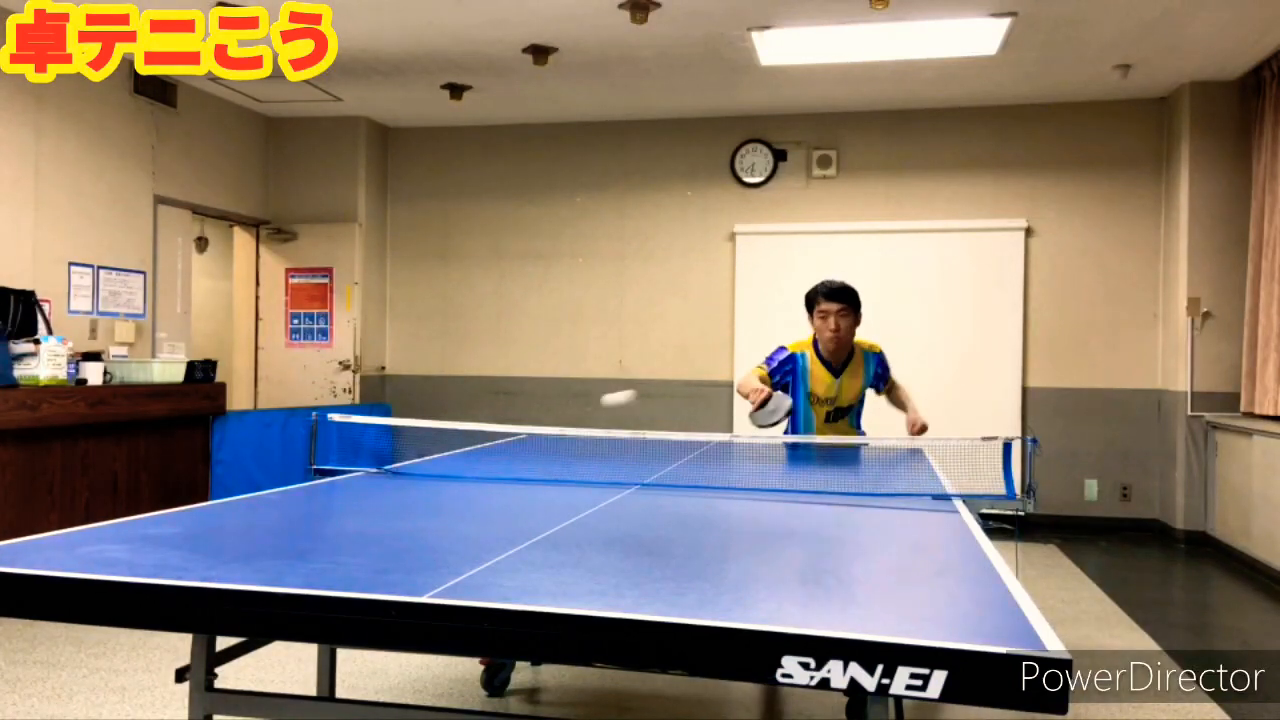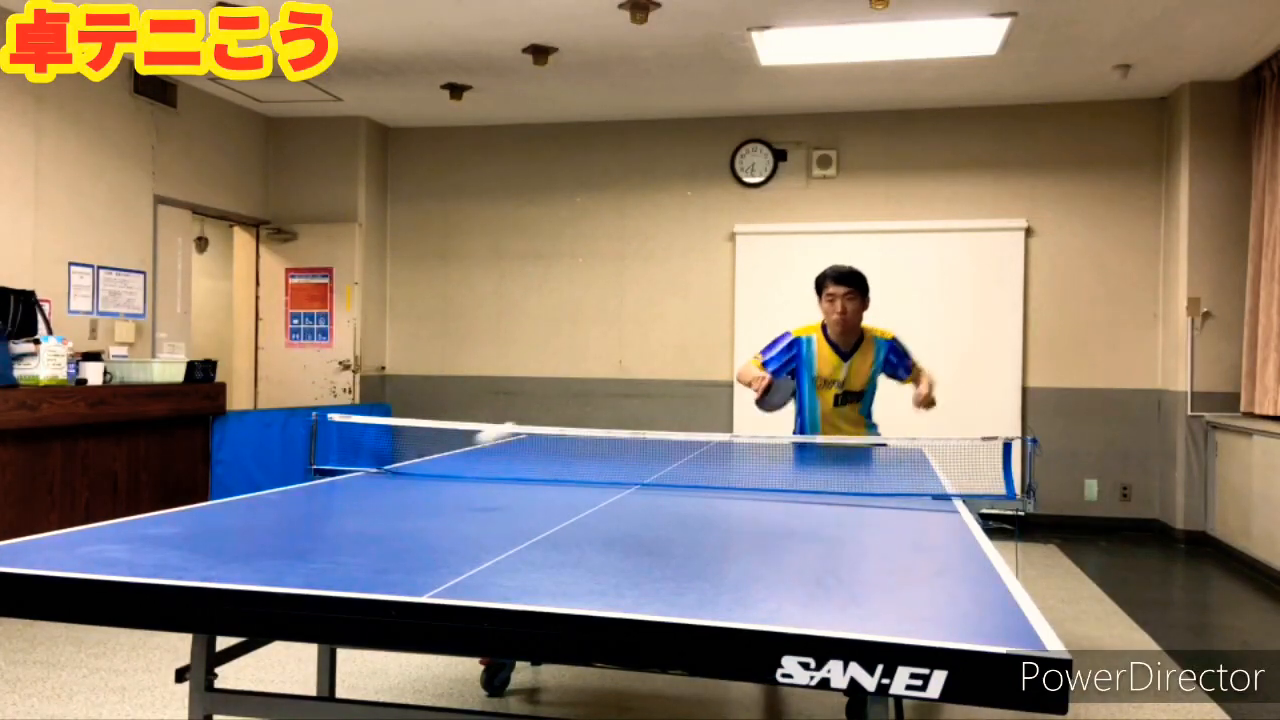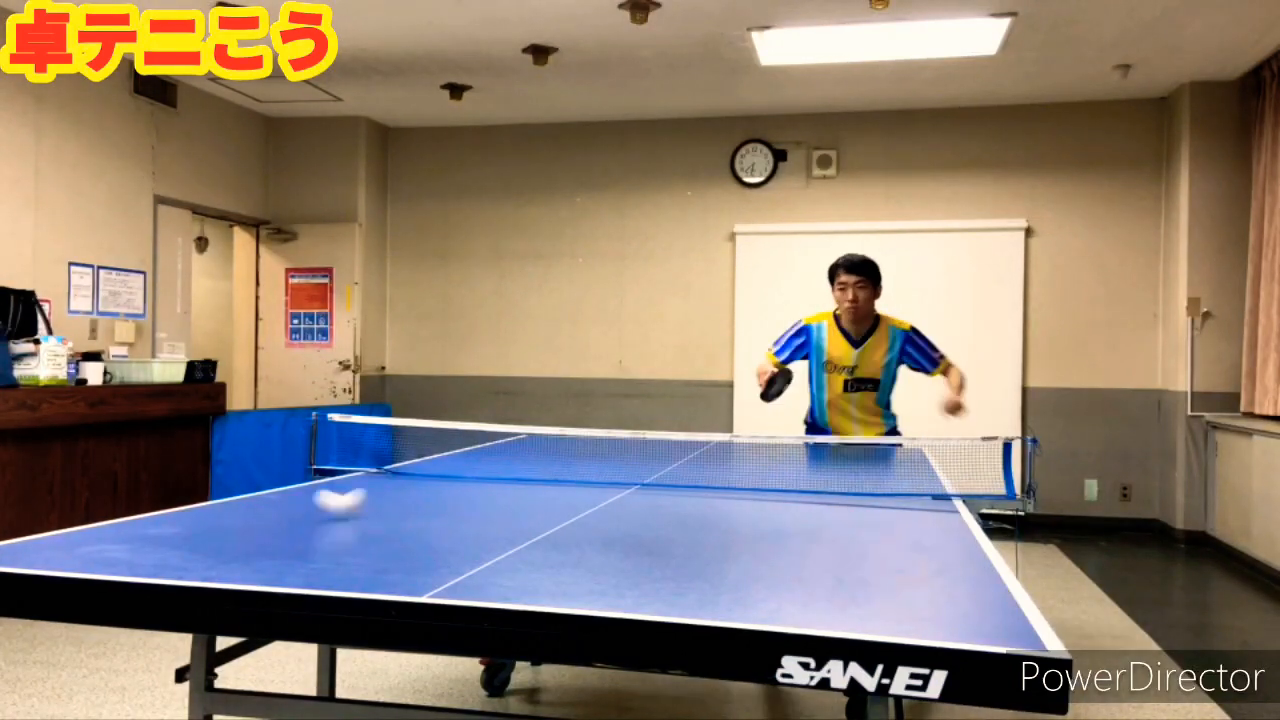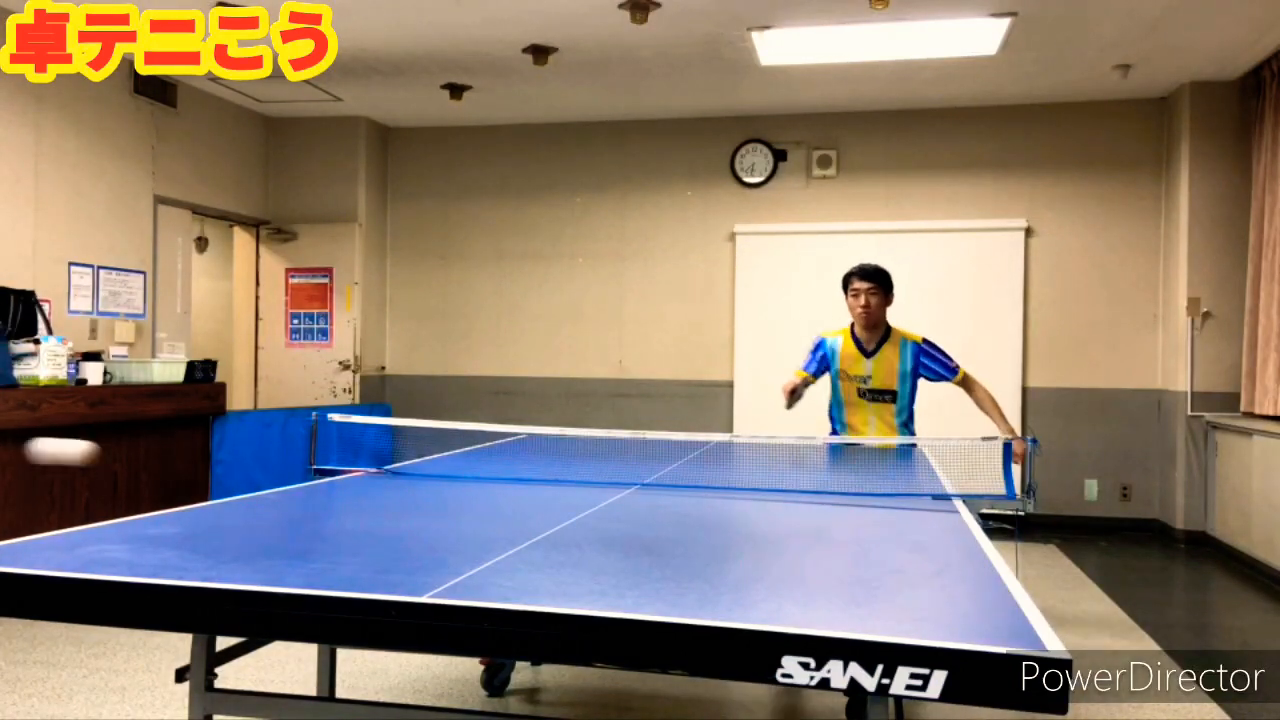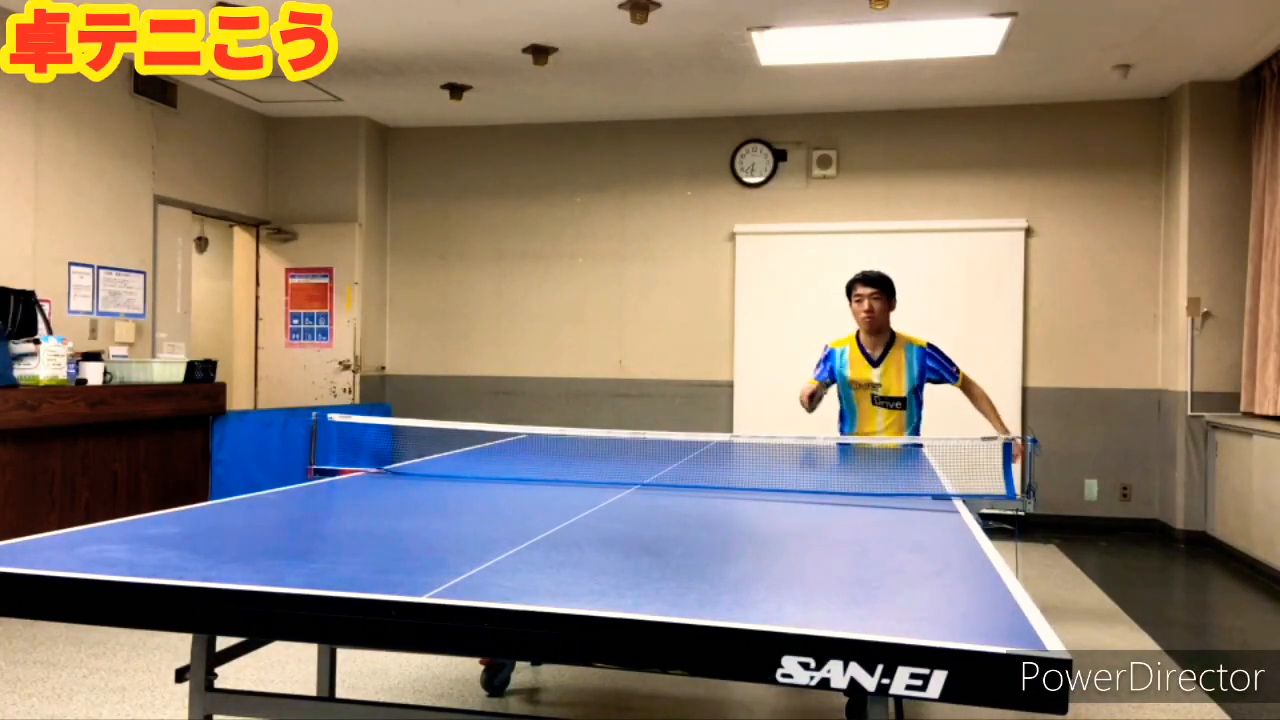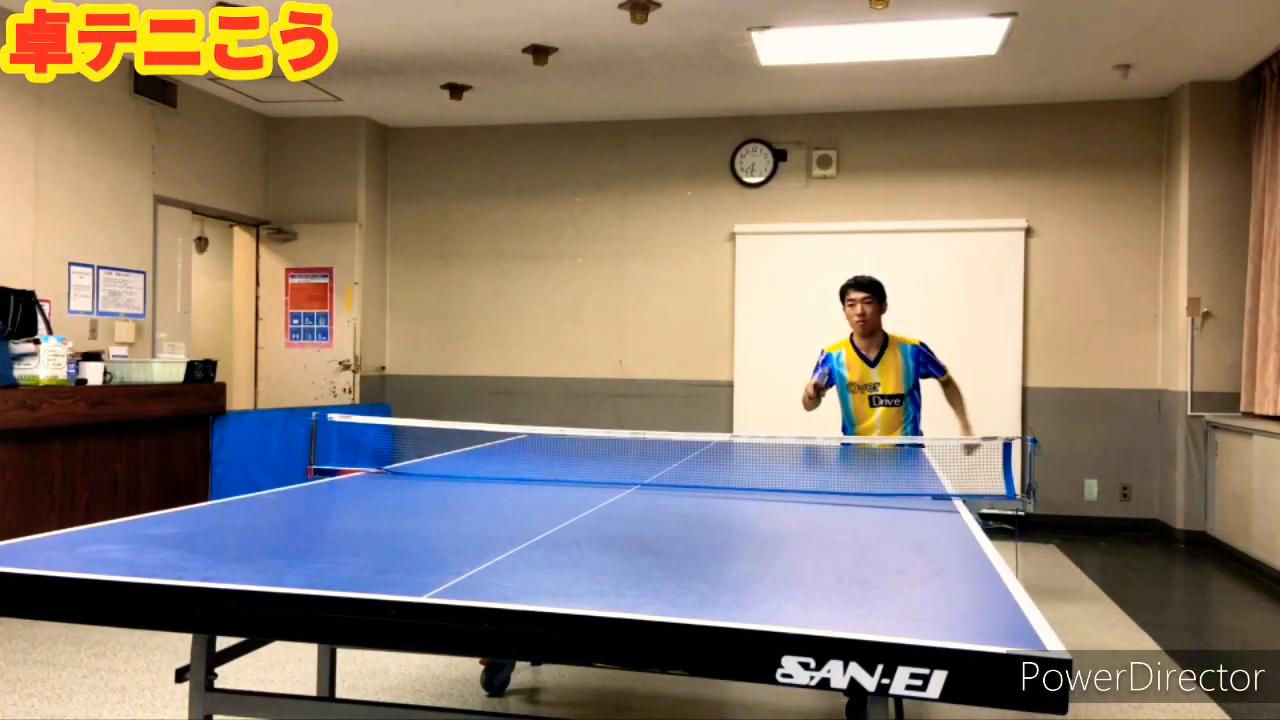
dt=0.1s
person 1, frame 1
left shoulder: (872, 357)
right shoulder: (794, 357)
left elbow: (890, 388)
right elbow: (746, 382)
left wrist: (911, 411)
right wrist: (756, 389)
person 1, frame 2
left shoulder: (883, 344)
right shoulder: (800, 342)
left elbow: (919, 375)
right elbow: (745, 372)
left wrist: (924, 389)
right wrist: (756, 377)
person 1, frame 3
left shoulder: (900, 334)
right shoulder: (812, 330)
left elbow: (951, 371)
right elbow: (768, 364)
left wrist: (954, 394)
right wrist: (767, 372)
person 1, frame 4
left shoulder: (914, 348)
right shoulder: (830, 344)
left elbow: (972, 386)
right elbow: (801, 380)
left wrist: (1008, 433)
right wrist: (793, 388)
person 1, frame 5
left shoulder: (919, 352)
right shoulder: (836, 353)
left elbow: (969, 386)
right elbow: (813, 392)
left wrist: (1004, 433)
right wrist: (809, 397)
person 1, frame 6
left shoulder: (911, 350)
right shoulder: (833, 357)
left elbow: (948, 383)
right elbow: (809, 406)
left wrist: (966, 429)
right wrist: (811, 393)
